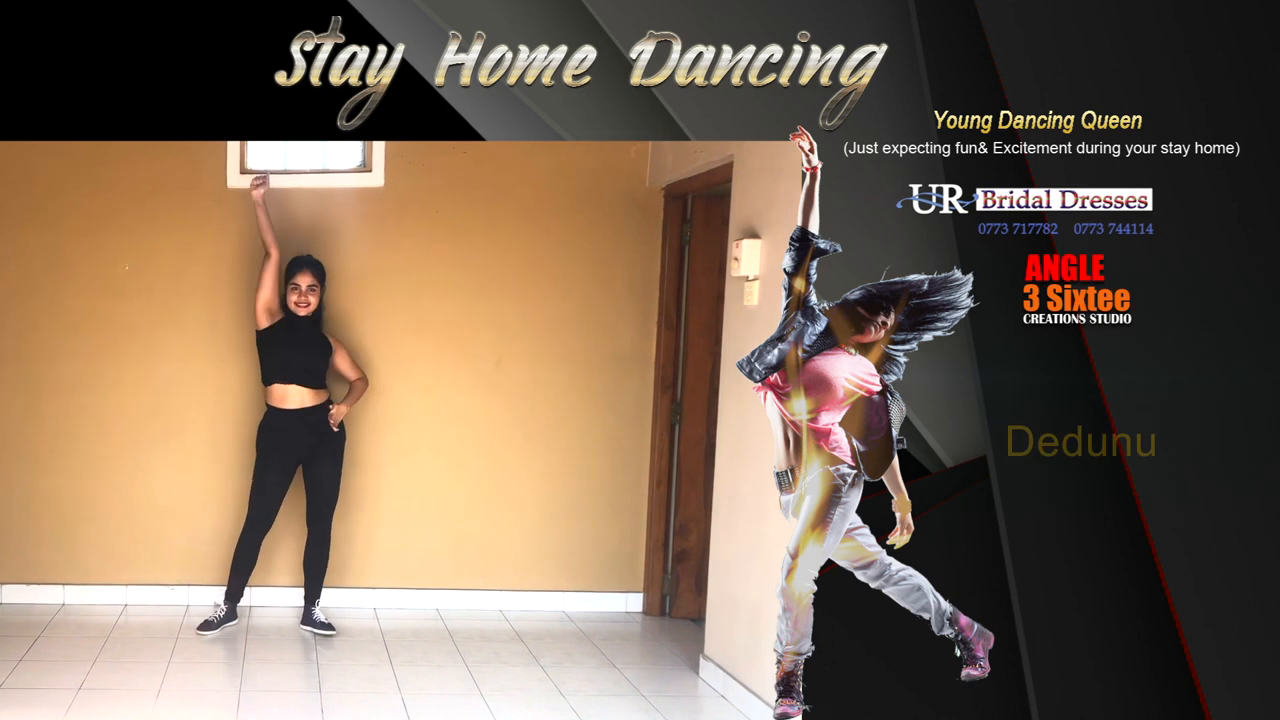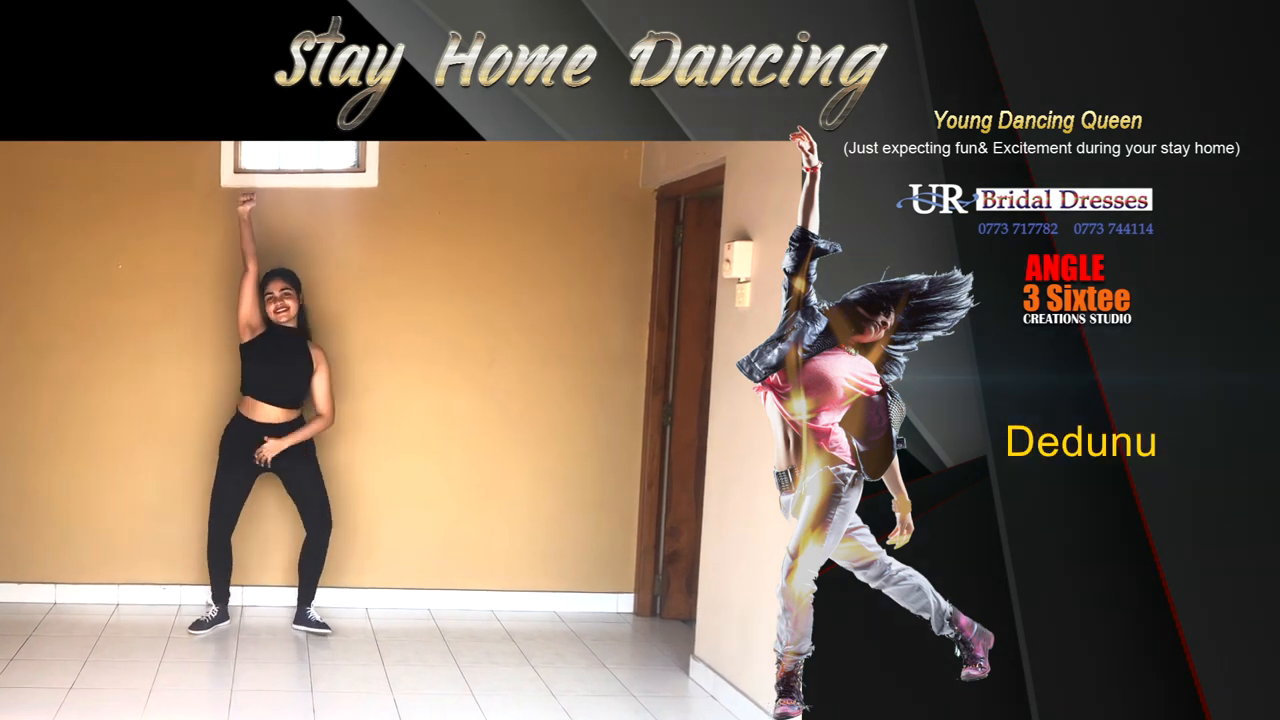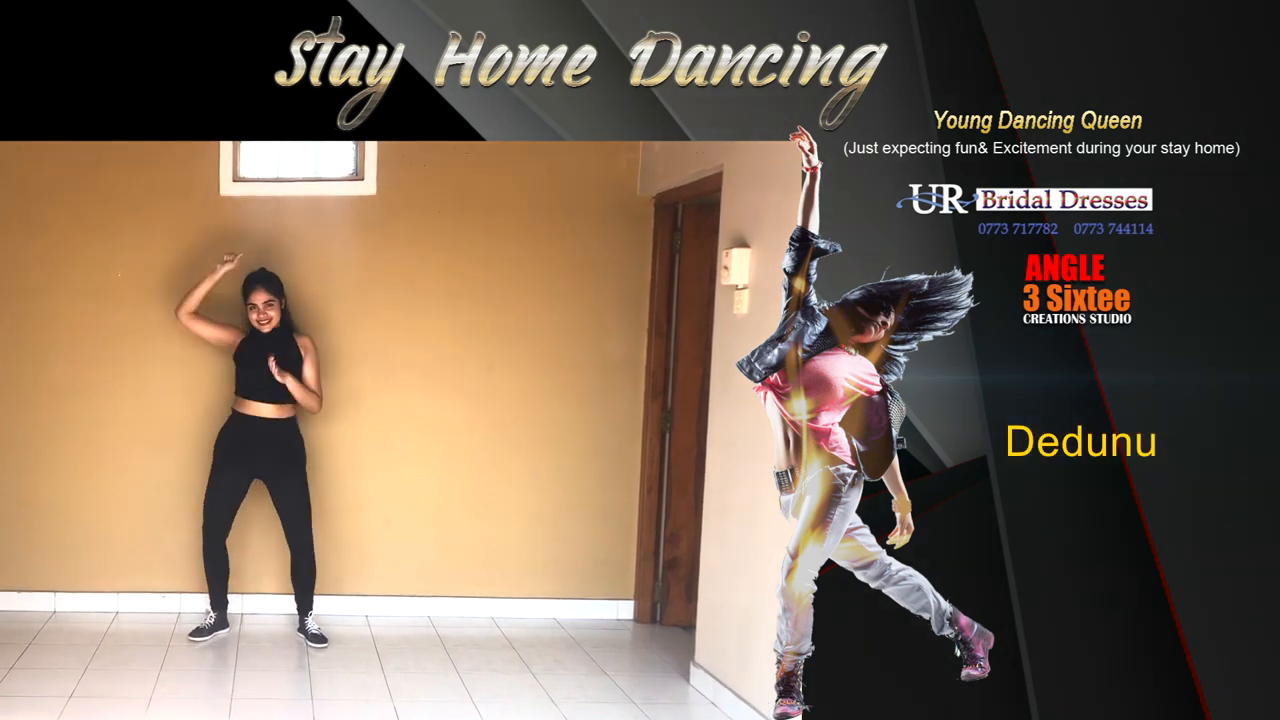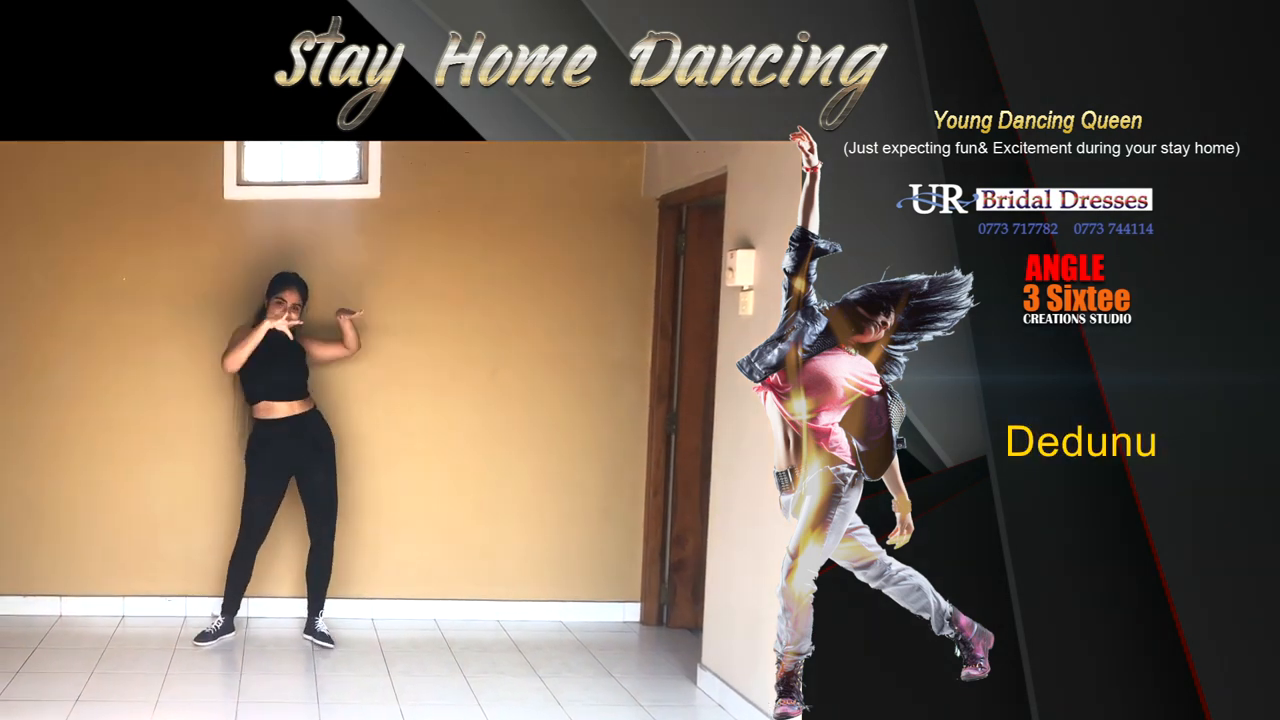
dt=1s
person 1, frame 1
left shoulder: (869, 380)
right shoulder: (805, 318)
left elbow: (881, 447)
right elbow: (806, 242)
left wrist: (903, 504)
right wrist: (812, 173)
left hip: (833, 473)
right hip: (791, 480)
left knee: (796, 576)
right knee: (876, 566)
person 1, frame 2
left shoulder: (868, 379)
right shoulder: (805, 317)
left elbow: (881, 446)
right elbow: (806, 243)
left wrist: (902, 504)
right wrist: (813, 174)
left hip: (832, 473)
right hip: (791, 481)
left knee: (795, 576)
right knee: (876, 566)
person 1, frame 3
left shoulder: (869, 380)
right shoulder: (806, 318)
left elbow: (881, 446)
right elbow: (805, 242)
left wrist: (903, 504)
right wrist: (814, 172)
left hip: (832, 474)
right hip: (791, 480)
left knee: (796, 576)
right knee: (876, 566)
person 1, frame 4
left shoulder: (869, 380)
right shoulder: (804, 319)
left elbow: (881, 444)
right elbow: (806, 242)
left wrist: (902, 503)
right wrist: (813, 172)
left hip: (832, 474)
right hip: (792, 482)
left knee: (795, 576)
right knee: (876, 566)
person 2, frame 1
left shoulder: (326, 340)
right shoulder: (270, 321)
left elbow: (359, 378)
right elbow: (271, 255)
left wrist: (344, 405)
right wrist: (258, 201)
left hip: (323, 431)
right hip: (278, 430)
left knee: (320, 524)
right knee: (258, 521)
left ankle: (311, 609)
right ankle: (229, 605)
person 2, frame 2
left shoulder: (313, 353)
right shoulder: (255, 335)
left elbow: (325, 416)
right elbow: (250, 271)
left wrist: (282, 443)
right wrist: (244, 218)
left hip: (293, 443)
right hip: (243, 436)
left knee: (321, 525)
right knee: (220, 524)
left ankle: (305, 609)
right ankle: (219, 607)
person 2, frame 3
left shoulder: (300, 344)
right shoulder: (240, 342)
left elbow: (315, 402)
right elbow: (186, 314)
left wrist: (284, 377)
right wrist: (219, 273)
left hip: (283, 445)
right hip: (236, 441)
left knee: (300, 537)
right knee: (213, 531)
left ankle: (306, 618)
right ankle: (218, 615)
person 2, frame 4
left shoulder: (299, 345)
right shoulder: (250, 337)
left elbow: (350, 347)
right elbow: (229, 364)
left wrist: (344, 319)
right wrist: (265, 324)
left hip: (313, 438)
right hip: (268, 444)
left knee: (323, 533)
right knee: (251, 536)
left ankle: (314, 619)
right ankle: (226, 619)
